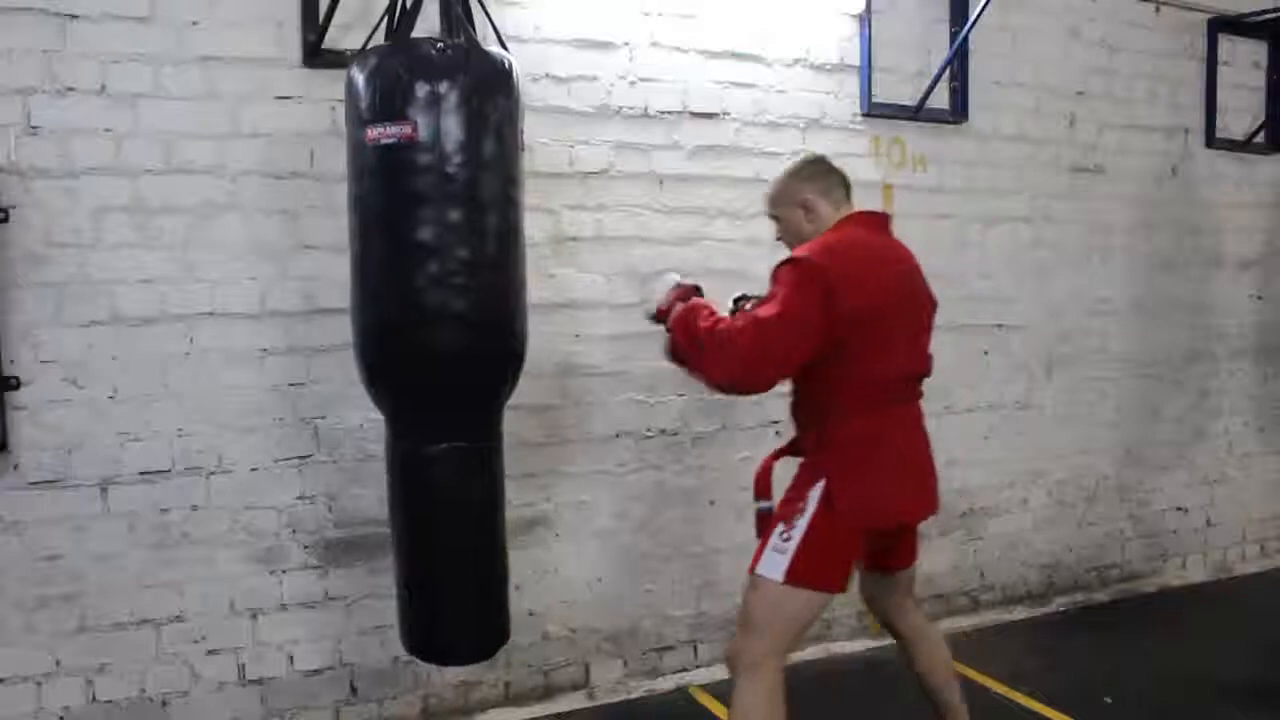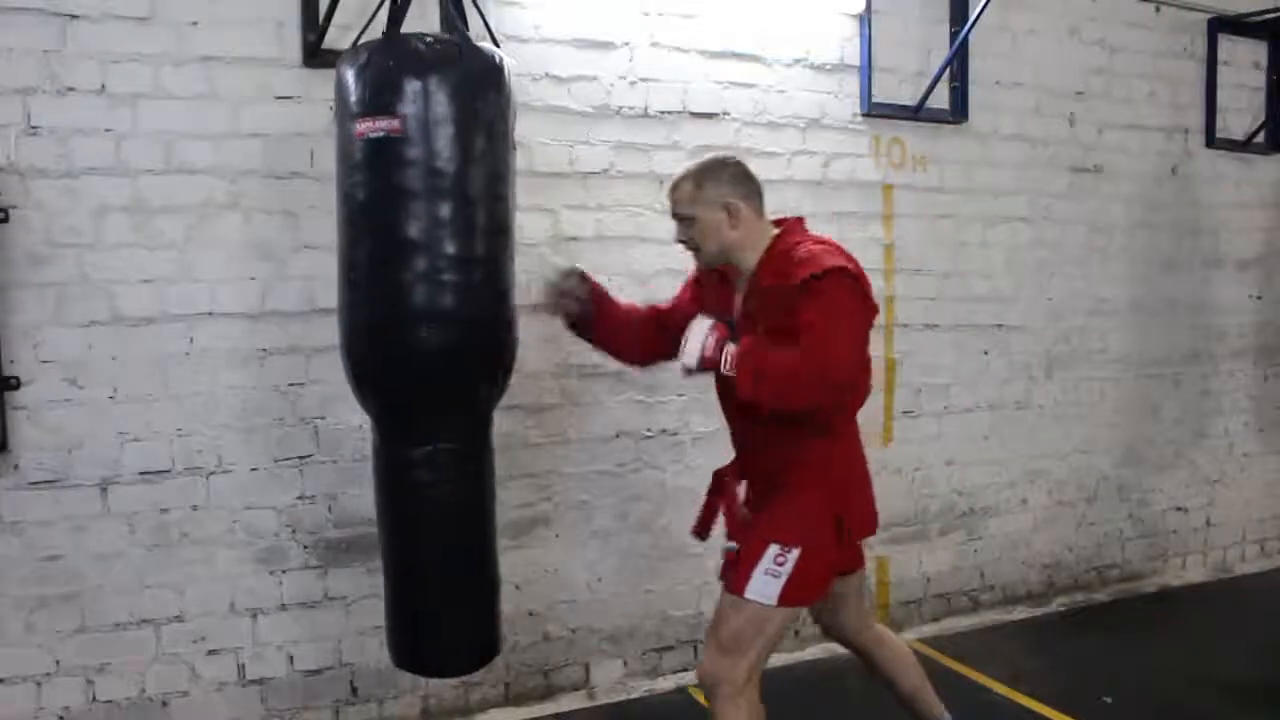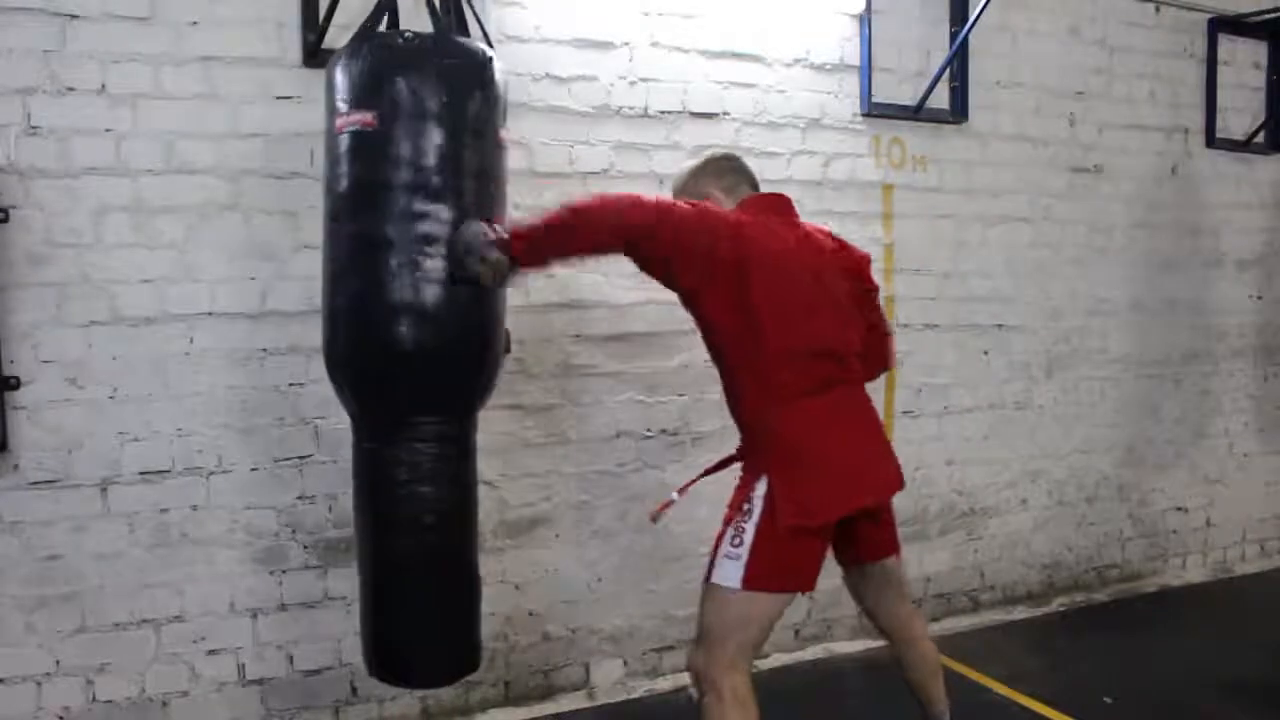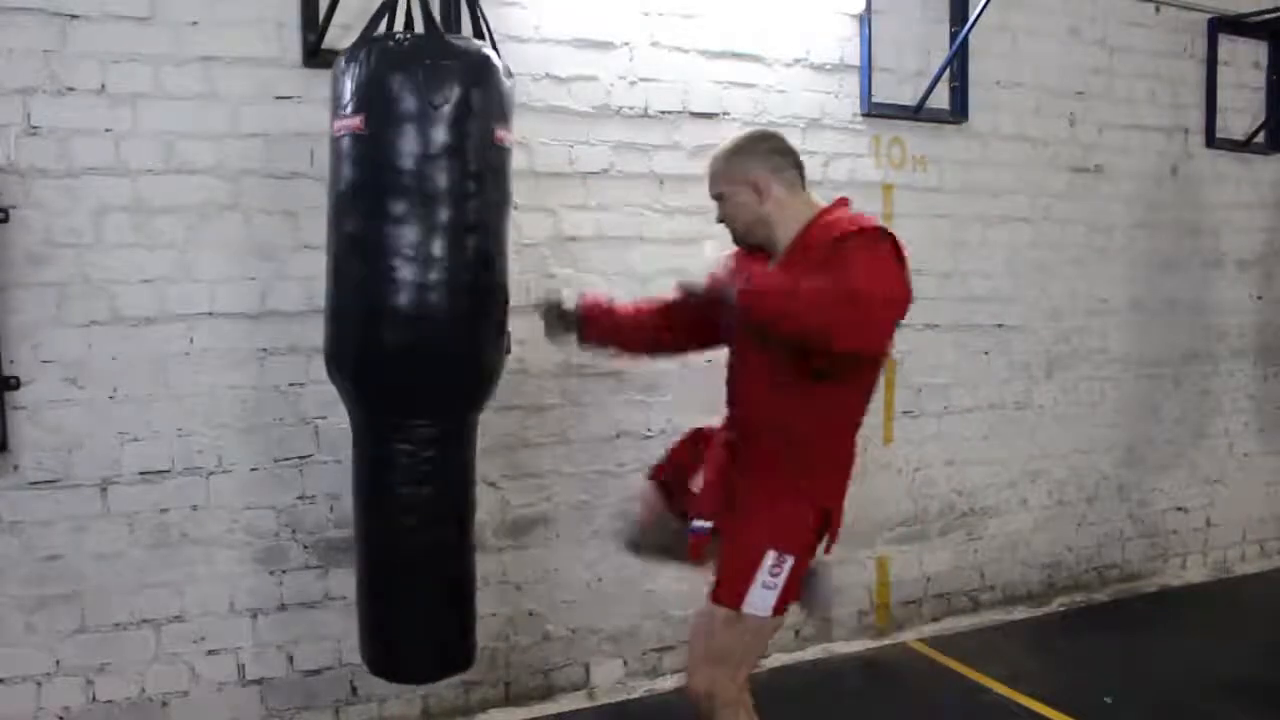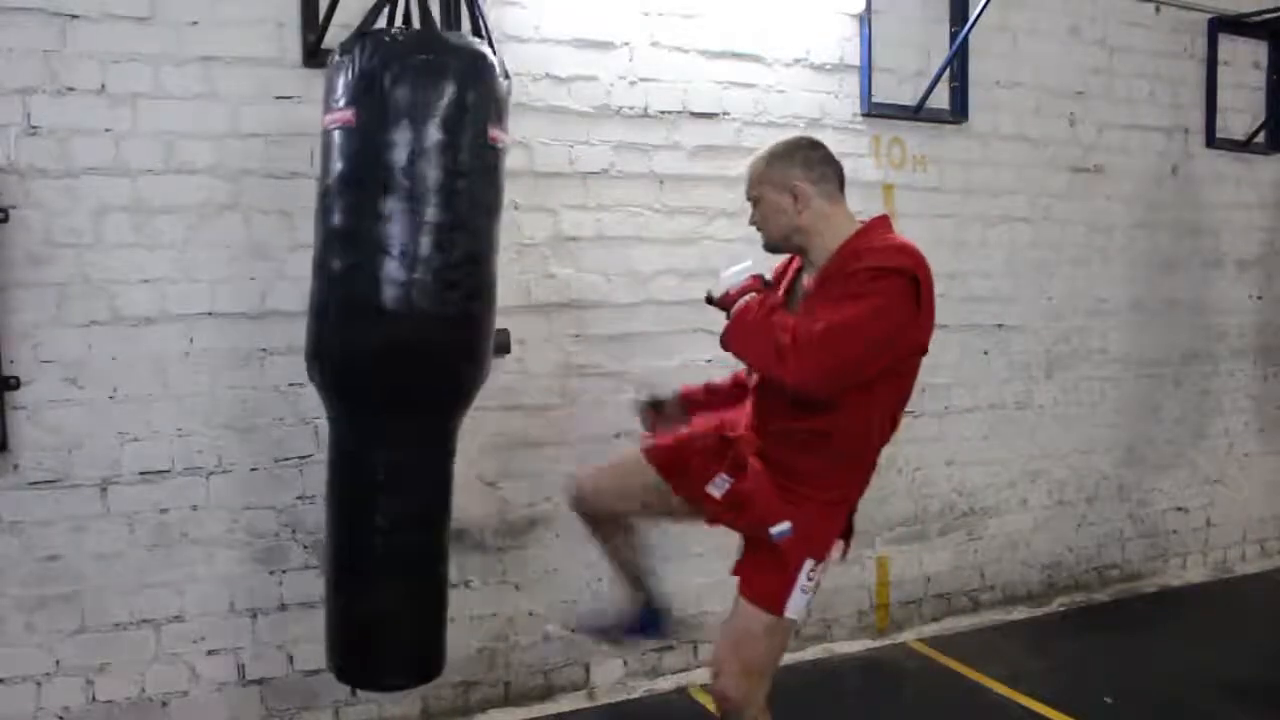
dt=0.3s
person 1, frame 1
left shoulder: (824, 265)
right shoulder: (896, 264)
left elbow: (741, 363)
left wrist: (679, 309)
right wrist: (761, 323)
left hip: (845, 477)
right hip: (896, 471)
left knee: (754, 651)
right knee: (902, 616)
person 1, frame 2
left shoulder: (821, 274)
right shoulder: (724, 278)
left elbow: (829, 382)
right elbow: (652, 334)
left wrist: (727, 353)
right wrist: (590, 307)
left hip: (810, 491)
right hip: (782, 485)
left knee: (725, 670)
right knee: (854, 623)
person 1, frame 3
left shoulder: (716, 239)
right shoulder: (835, 252)
left elbow: (612, 218)
right elbow: (876, 354)
left wrist: (509, 246)
left hip: (791, 474)
right hip: (857, 462)
left knee: (717, 669)
right knee: (892, 609)
person 1, frame 4
left shoulder: (859, 246)
right shoulder: (760, 253)
left elbow: (858, 323)
right elbow: (679, 323)
left wrist: (746, 287)
right wrist: (589, 318)
left hip: (788, 485)
right hip: (741, 452)
person 1, frame 5
left shoulder: (889, 272)
right shoulder: (800, 268)
left elbow: (803, 362)
left wrist: (744, 301)
right wrist: (689, 402)
left hip: (806, 490)
right hip: (748, 445)
right knee: (593, 495)
right ankle: (646, 608)
